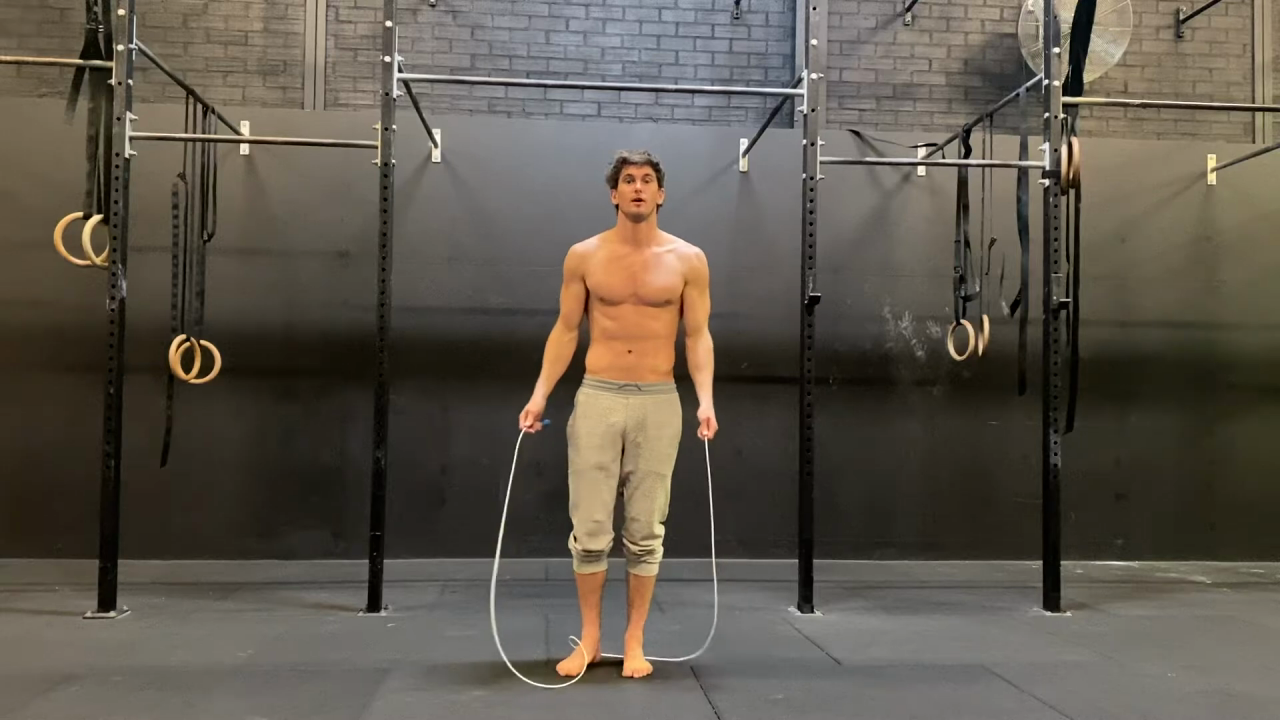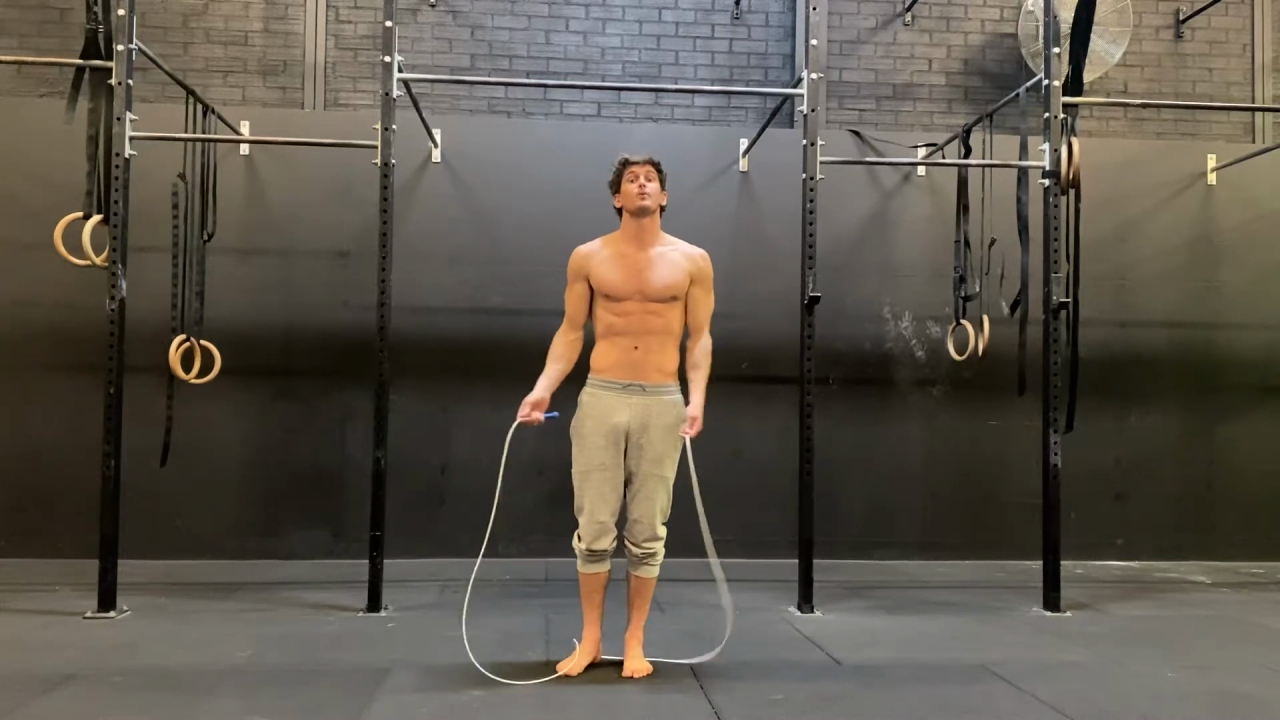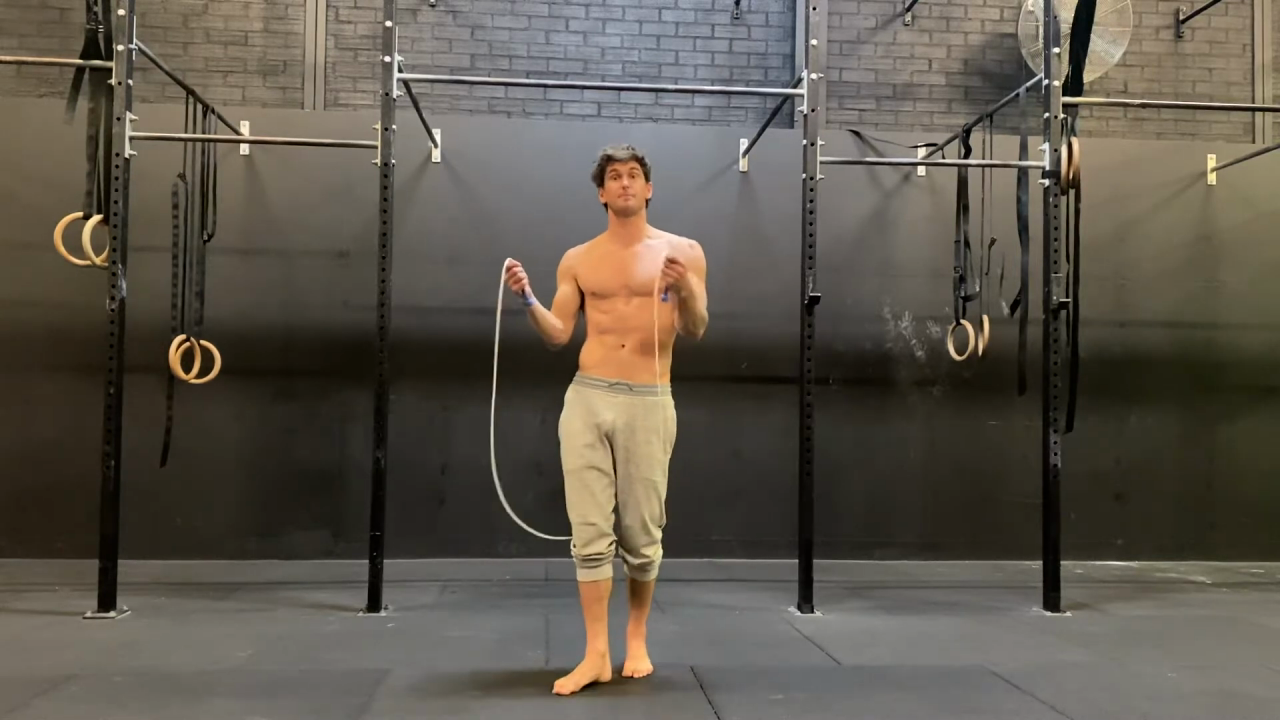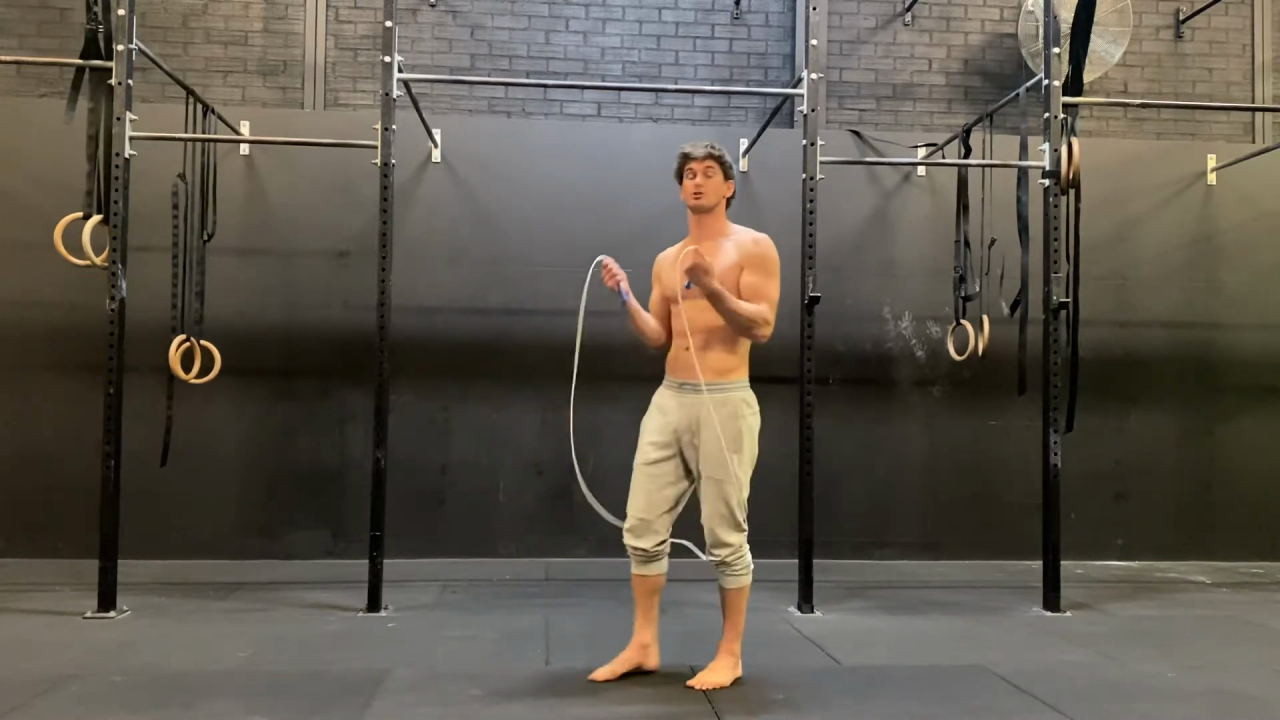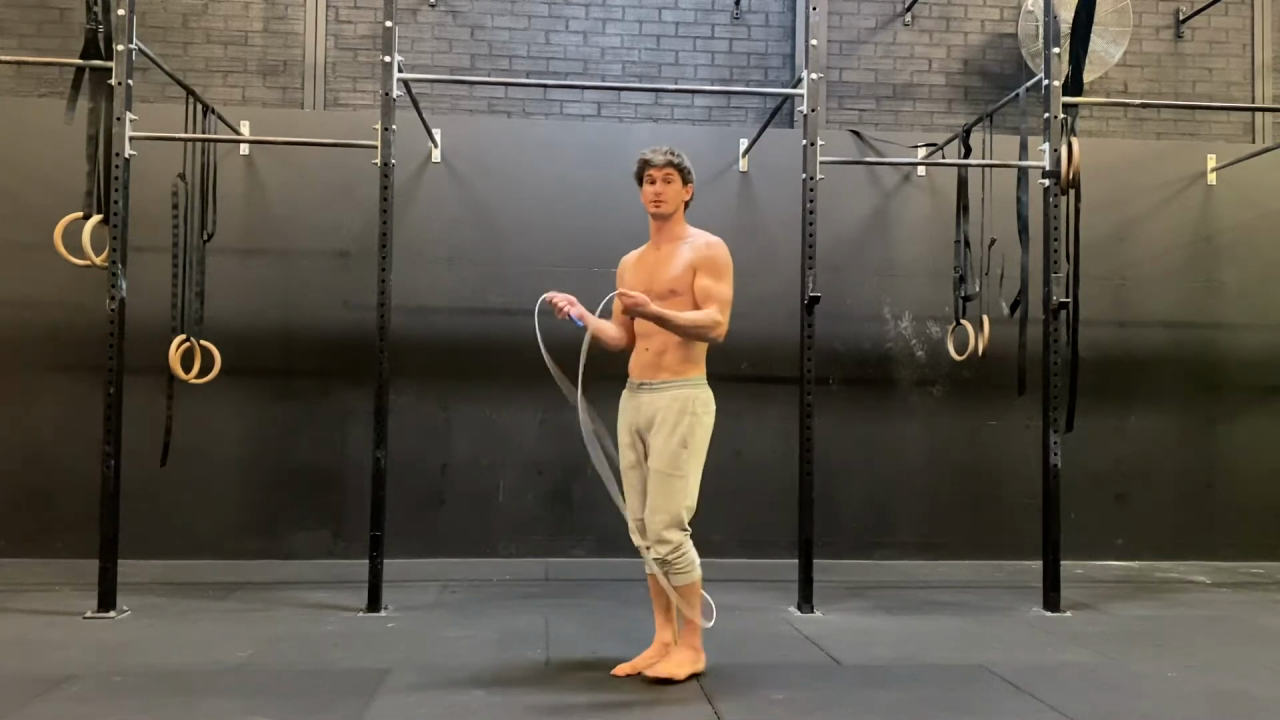
dt=1s
person 1, frame 1
left shoulder: (688, 259)
right shoulder: (584, 255)
left elbow: (697, 336)
right elbow: (566, 329)
left wrist: (706, 399)
right wrist: (540, 394)
left hip: (658, 403)
right hip: (597, 399)
left knee: (645, 530)
right knee: (589, 528)
left ankle: (634, 641)
right ankle: (589, 638)
person 1, frame 2
left shoulder: (692, 260)
right shoulder: (587, 257)
left elbow: (700, 337)
right elbow: (571, 332)
left wrist: (698, 398)
right wrist: (543, 388)
left hip: (662, 403)
right hip: (600, 399)
left knee: (648, 531)
right knee: (594, 527)
left ankle: (634, 641)
right ankle: (591, 639)
person 1, frame 3
left shoulder: (682, 250)
right shoulder: (577, 259)
left elbow: (695, 329)
right elbow: (558, 334)
left wrist: (685, 290)
right wrist: (528, 298)
left hip: (649, 403)
right hip: (586, 400)
left knee: (642, 534)
right knee: (590, 533)
left ankle: (636, 637)
right ankle: (596, 653)
person 1, frame 4
left shoulder: (753, 247)
right shoulder: (666, 260)
left elbow: (762, 324)
right elbow: (657, 337)
left wrist: (712, 288)
right wrist: (627, 297)
left hip: (725, 402)
right hip: (668, 400)
left knee: (725, 536)
right knee: (642, 526)
left ankle: (730, 655)
right ankle: (643, 643)
person 1, frame 5
left shoulder: (707, 249)
right shoulder: (630, 263)
left elbow: (715, 325)
left wrist: (655, 311)
right wrist: (581, 315)
left hip: (682, 399)
right hip: (633, 399)
left knee: (667, 527)
right knee: (644, 530)
left ankle: (691, 644)
right ankle: (664, 640)
